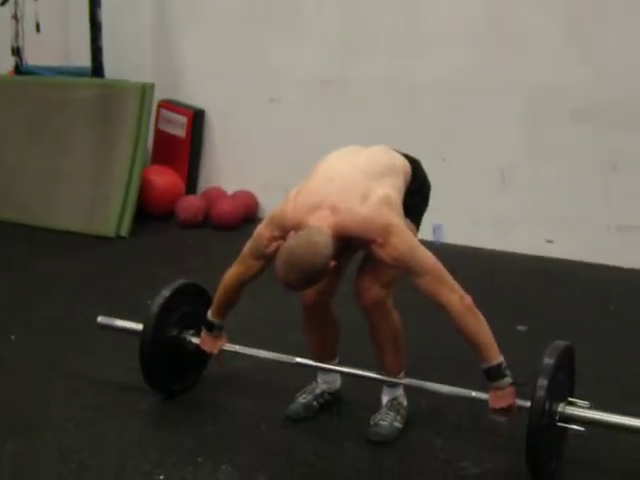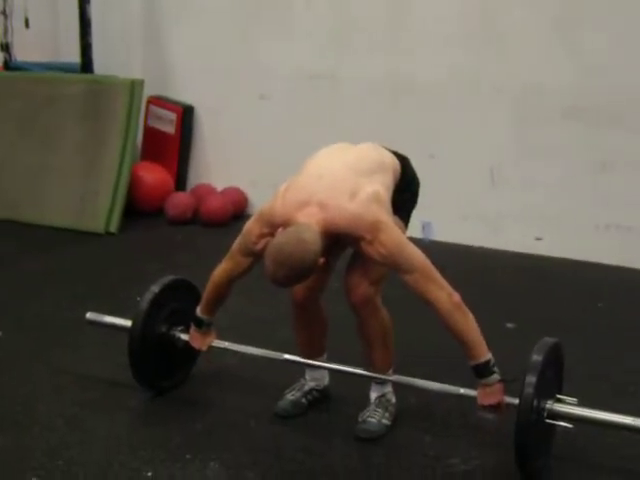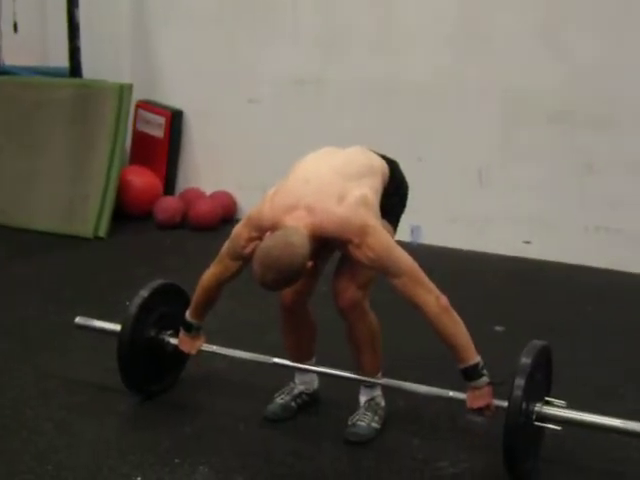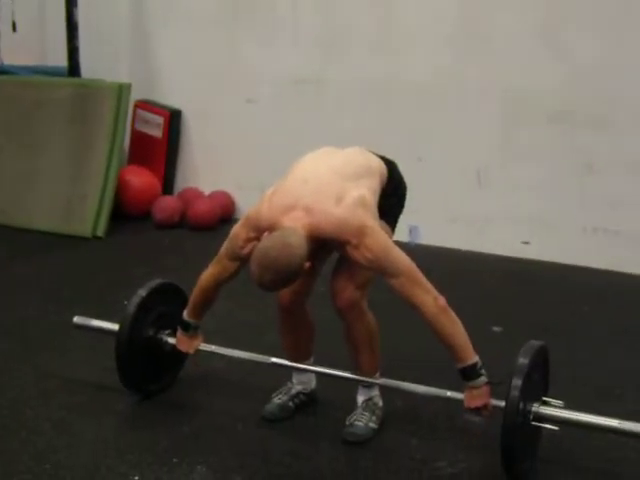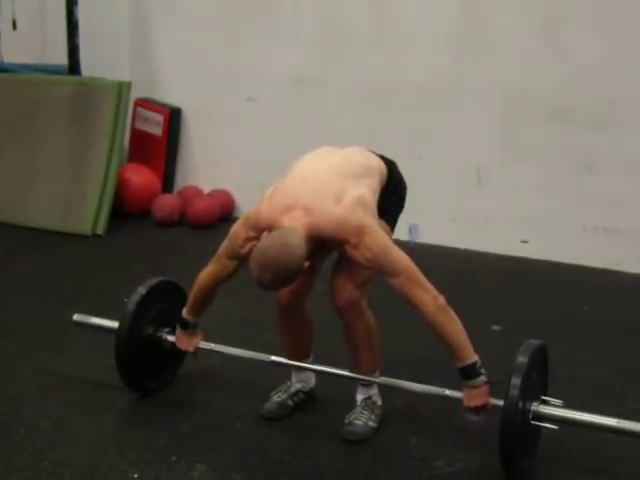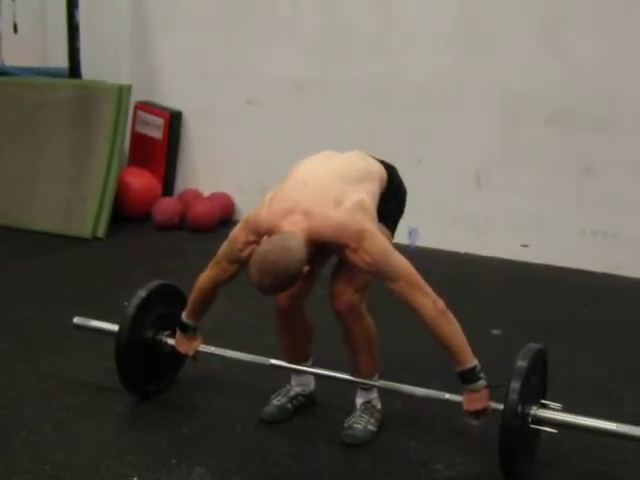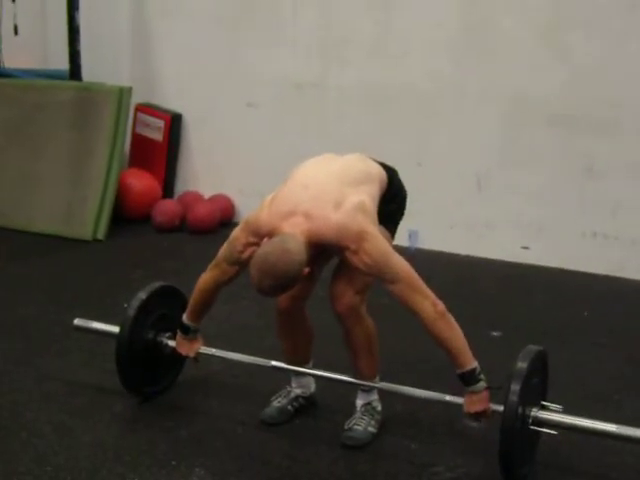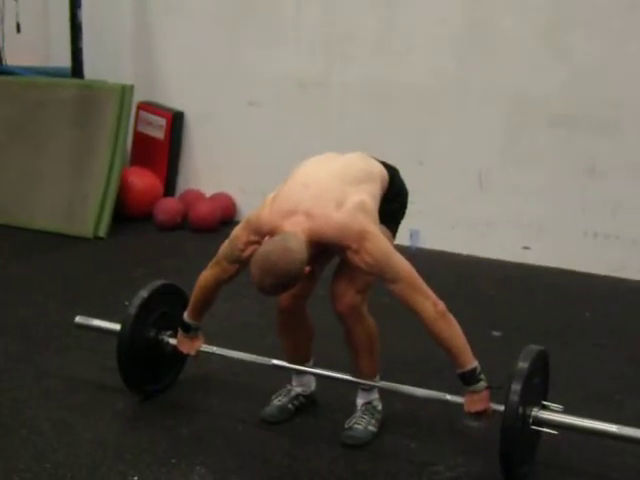
dt=0.1s
person 1, frame 1
left shoulder: (383, 232)
right shoulder: (281, 225)
left elbow: (458, 300)
right elbow: (238, 273)
left wrist: (498, 377)
right wrist: (213, 327)
left knee: (372, 294)
right knee: (313, 298)
left ankle: (395, 396)
right ankle: (327, 383)
person 1, frame 2
left shoulder: (371, 228)
right shoulder: (270, 220)
left elbow: (446, 297)
right elbow: (227, 270)
left wrist: (487, 373)
right wrist: (202, 323)
left knee: (360, 291)
right knee: (302, 295)
left ankle: (383, 392)
right ankle: (315, 379)
person 1, frame 3
left shoulder: (359, 233)
right shoulder: (258, 225)
left elbow: (434, 301)
right elbow: (215, 274)
left wrist: (475, 376)
right wrist: (191, 328)
left knee: (349, 296)
right knee: (291, 299)
left ankle: (372, 396)
right ankle: (304, 383)
person 1, frame 4
left shoulder: (357, 234)
right shoulder: (256, 225)
left elbow: (431, 301)
right elbow: (214, 274)
left wrist: (474, 376)
right wrist: (189, 326)
left knee: (347, 296)
right knee: (288, 299)
left ankle: (370, 396)
right ankle: (302, 383)
person 1, frame 5
left shoulder: (356, 233)
right shoulder: (256, 224)
left elbow: (431, 300)
right elbow: (213, 272)
left wrist: (473, 375)
right wrist: (188, 325)
left knee: (346, 295)
right knee: (288, 298)
left ankle: (369, 395)
right ankle: (301, 382)
person 1, frame 6
left shoulder: (356, 238)
right shoulder: (256, 228)
left elbow: (430, 304)
right elbow: (212, 276)
left wrist: (473, 379)
right wrist: (188, 327)
left knee: (346, 299)
right knee: (286, 301)
left ankle: (369, 399)
right ankle: (301, 385)
person 1, frame 7
left shoulder: (357, 240)
right shoulder: (255, 231)
left elbow: (431, 306)
right elbow: (212, 277)
left wrist: (473, 381)
right wrist: (188, 331)
left knee: (346, 301)
right knee: (287, 303)
left ankle: (369, 401)
right ankle: (301, 387)
person 1, frame 8
left shoulder: (358, 240)
right shoulder: (256, 229)
left elbow: (431, 306)
right elbow: (212, 275)
left wrist: (473, 381)
right wrist: (189, 327)
left knee: (347, 301)
right knee: (288, 301)
left ankle: (369, 400)
right ankle: (301, 385)
